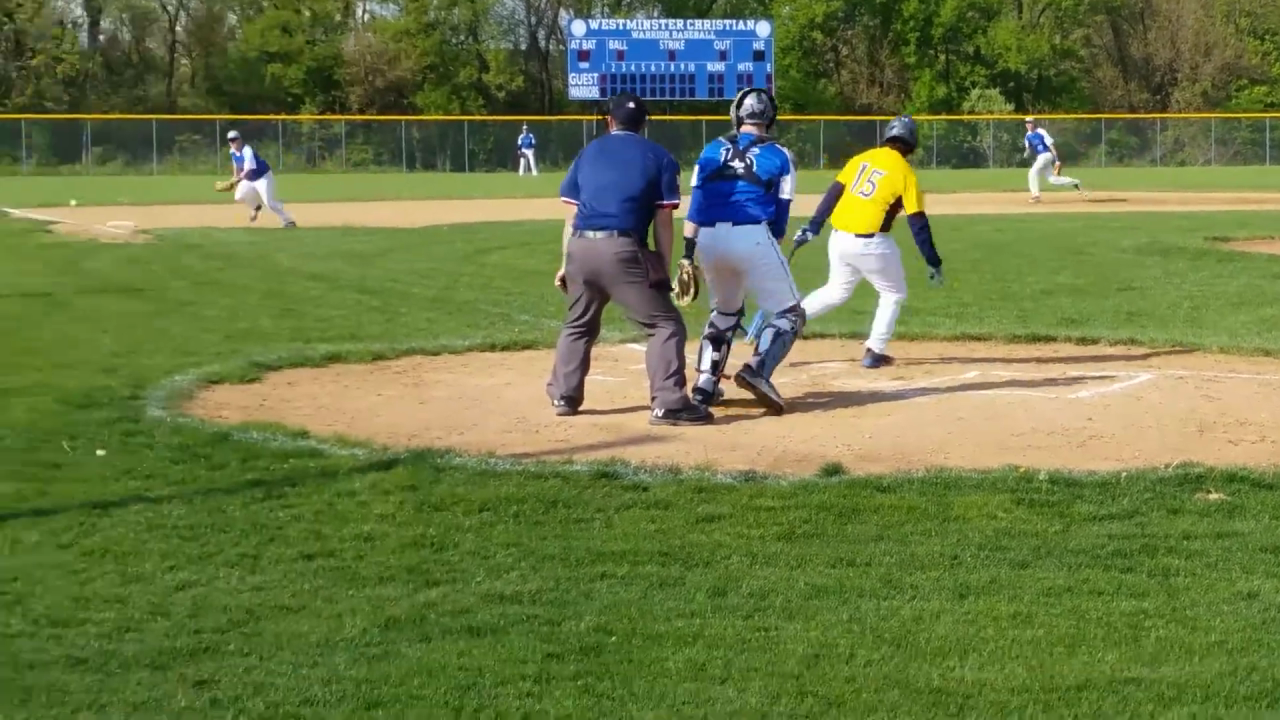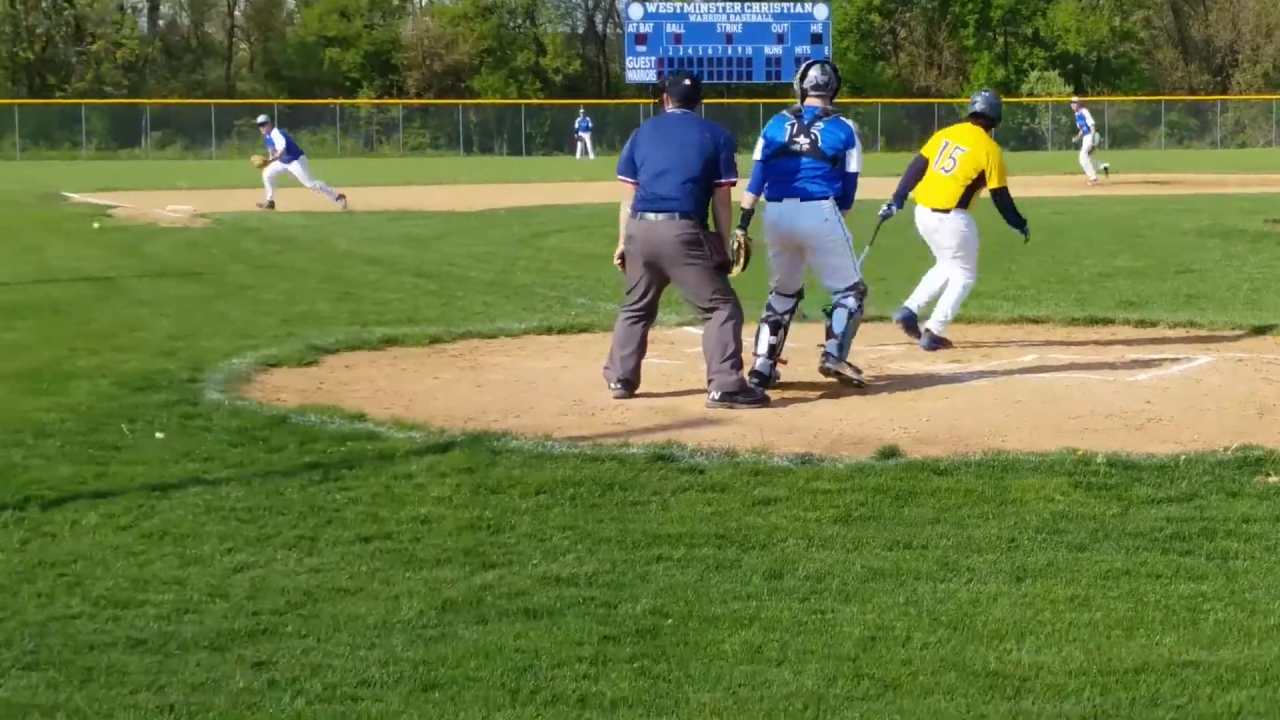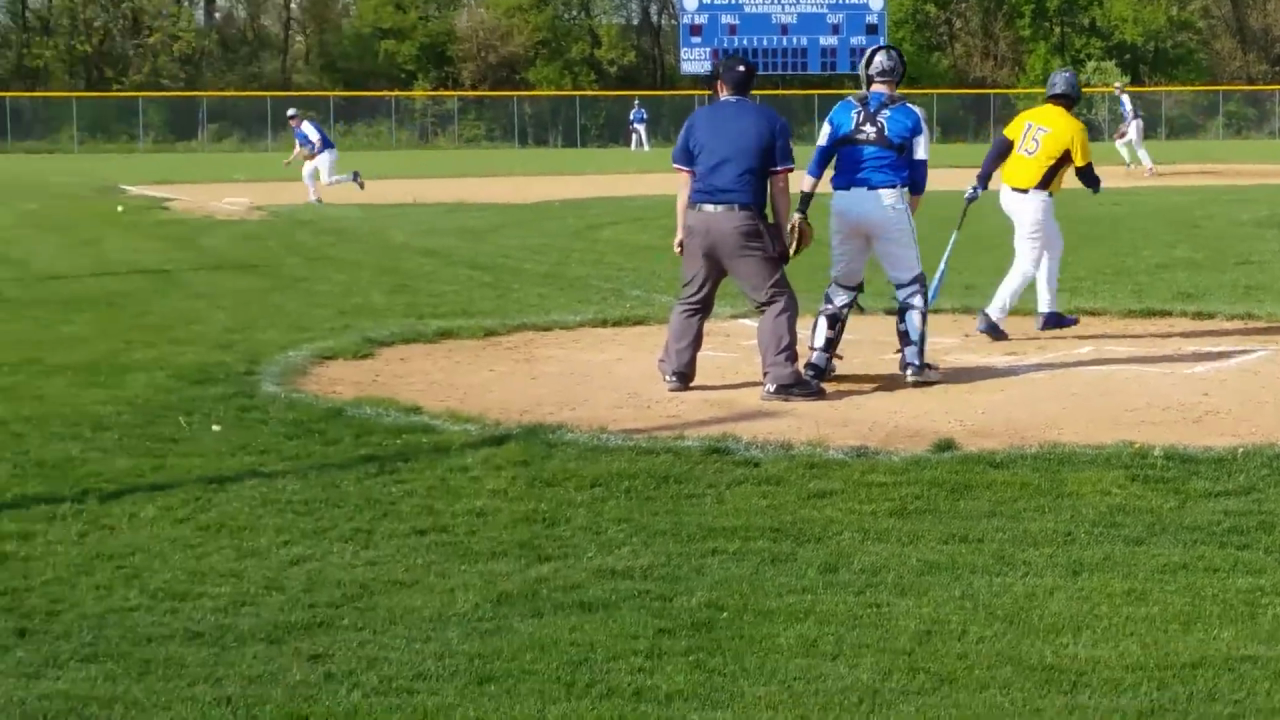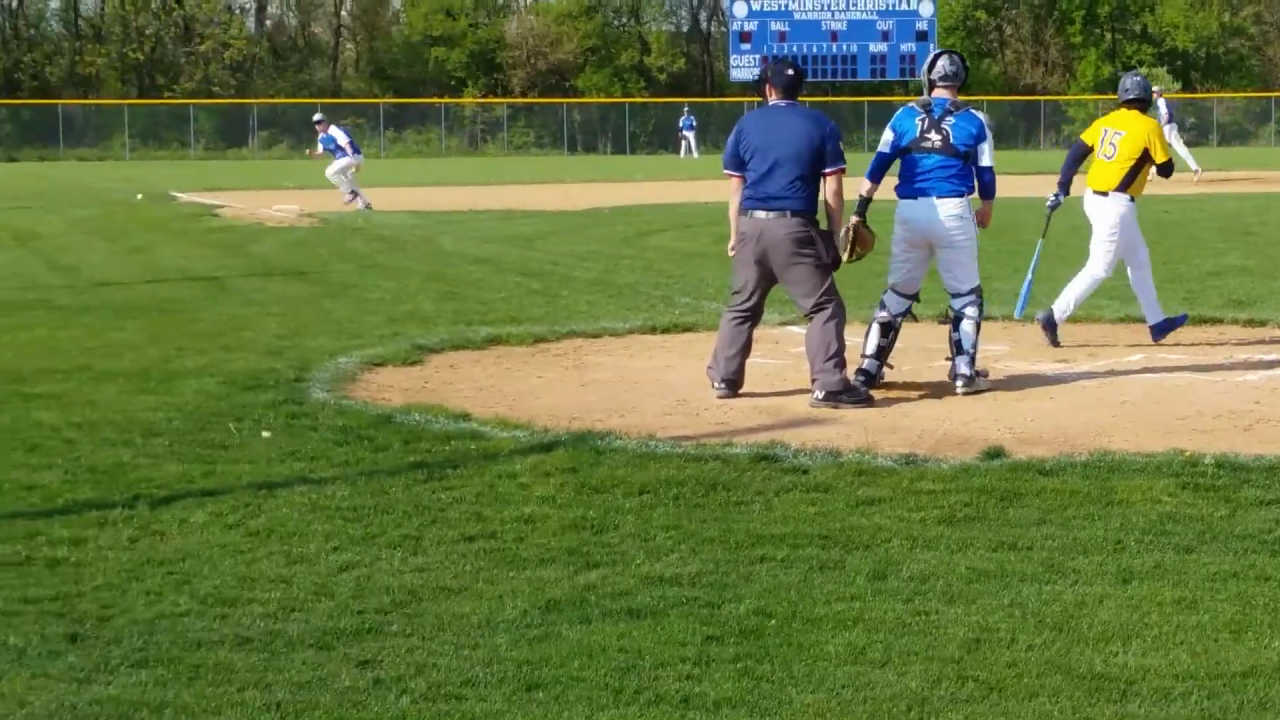
dt=0.1s
person 1, frame 1
left shoulder: (588, 152)
right shoulder: (660, 157)
left elbow: (572, 214)
right elbow: (663, 222)
left wrist: (566, 263)
right wrist: (664, 271)
left hip: (580, 247)
right hip: (623, 250)
left knee: (578, 325)
right knee: (666, 325)
left ankle: (563, 396)
right ankle: (668, 404)
person 1, frame 2
left shoulder: (643, 131)
right shoulder: (716, 135)
left elbow: (629, 193)
right elbow: (721, 199)
left wrist: (623, 241)
right wrist: (723, 246)
left hip: (641, 229)
right hip: (684, 231)
left knee: (636, 308)
right knee: (722, 307)
left ankle: (619, 379)
right ankle: (725, 388)
person 1, frame 3
left shoulder: (697, 119)
right shoulder: (772, 121)
left elbow: (685, 183)
right elbow: (779, 187)
left wrist: (681, 230)
right wrist: (780, 234)
left hip: (699, 219)
right hip: (742, 222)
left knee: (692, 300)
right knee: (777, 300)
left ankle: (675, 372)
right ankle: (780, 380)
person 1, frame 4
left shoulder: (746, 123)
right shoulder: (821, 124)
left elbow: (736, 187)
right elbow: (833, 187)
left wrist: (734, 235)
right wrist: (832, 233)
left hip: (751, 225)
right hip: (795, 228)
left knee: (741, 307)
right knee: (824, 307)
left ankle: (724, 379)
right ankle: (828, 387)
person 2, frame 1
left shoulder: (712, 150)
right shoulder: (779, 155)
left elbow: (695, 205)
right elbow: (780, 215)
left wrist: (687, 255)
right wrist: (773, 252)
left hip: (709, 239)
right hip: (752, 237)
left knee: (725, 313)
right knee: (790, 313)
left ankle: (705, 388)
right ankle: (757, 370)
person 2, frame 2
left shoulder: (777, 122)
right shoulder: (844, 127)
left elbow: (756, 178)
right elbow: (848, 186)
left wrist: (742, 225)
right wrist: (837, 220)
left hip: (776, 214)
right hip: (819, 213)
left knee: (782, 294)
right knee: (848, 290)
left ankle: (762, 369)
right ankle: (835, 356)
person 2, frame 3
left shoulder: (842, 109)
right shoulder: (911, 115)
left elbow: (818, 162)
right elbow: (918, 174)
left wrist: (801, 209)
right wrist: (910, 208)
left hip: (843, 204)
right hip: (886, 202)
left knee: (842, 285)
right knee: (910, 283)
left ankle: (818, 362)
right ankle: (913, 361)
person 2, frame 4
left shoulder: (905, 115)
right shoulder: (974, 120)
left elbow: (878, 166)
right elbow: (986, 176)
left wrist: (859, 213)
right wrist: (985, 209)
left hip: (909, 211)
right hip: (952, 212)
left knee: (898, 292)
right knee: (966, 294)
left ankle: (869, 368)
right ankle: (964, 372)
person 3, frame 1
left shoulder: (861, 158)
right shoulder: (906, 174)
left elbow: (832, 194)
right elbow: (918, 223)
left wrist: (811, 228)
right wrist: (934, 262)
left hip: (840, 238)
right hip: (870, 242)
left knee: (838, 291)
right knee: (894, 293)
right ankle: (874, 351)
person 3, frame 2
left shoulder: (944, 133)
right shoulder: (989, 149)
left elbow: (916, 168)
right elbow: (1001, 198)
left wrist: (896, 201)
right wrist: (1021, 224)
left hip: (924, 212)
right hip: (951, 218)
left knee: (949, 266)
right knee: (964, 275)
left ankle: (909, 311)
right ankle: (932, 332)
person 3, frame 3
left shoulder: (1028, 115)
right shoulder: (1074, 127)
left elbow: (999, 148)
right elbow: (1084, 172)
left wrist: (980, 183)
right wrist: (1095, 183)
left hip: (1010, 193)
right hip: (1032, 199)
left knee: (1052, 247)
right knee: (1028, 263)
left ankle: (1048, 313)
right ankle: (991, 317)
person 3, frame 4
left shoulder: (1105, 121)
right shoulder: (1149, 126)
left elbow: (1076, 153)
right elbow: (1165, 169)
left wrist: (1061, 190)
right wrist: (1164, 161)
left hip: (1095, 198)
right hip: (1114, 203)
left knee: (1139, 258)
right knee: (1098, 267)
right ankle: (1053, 315)
